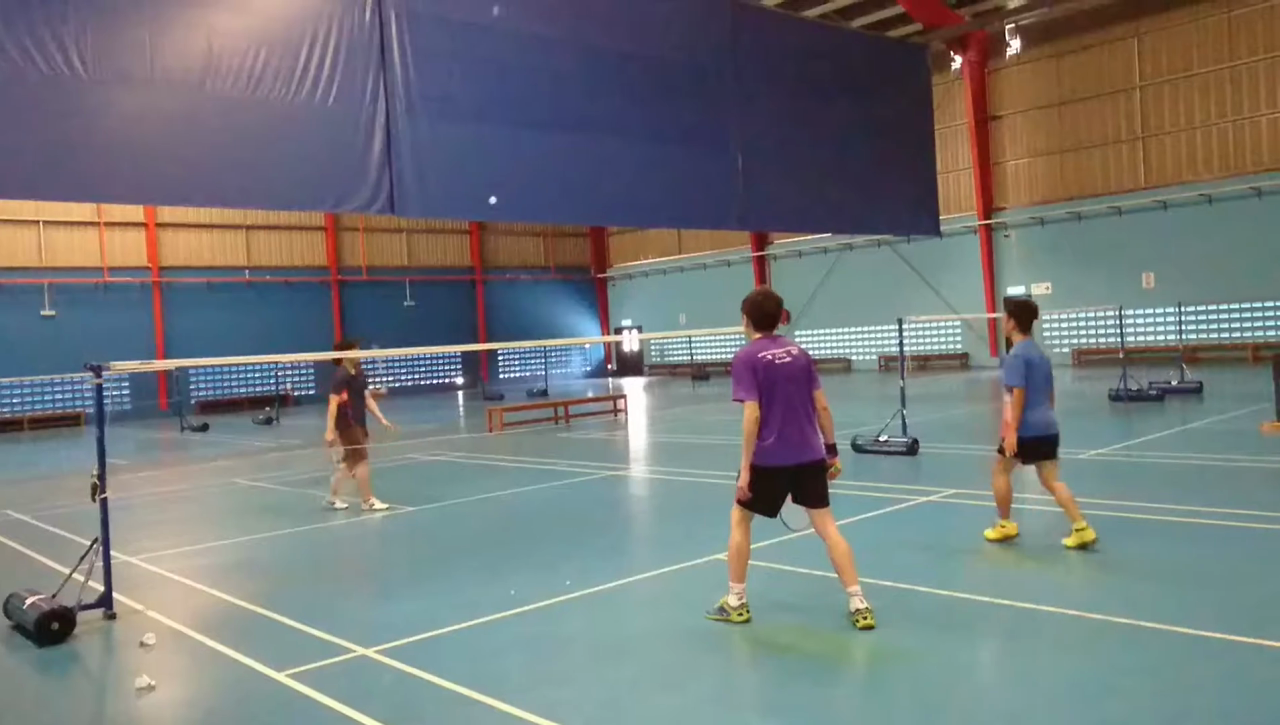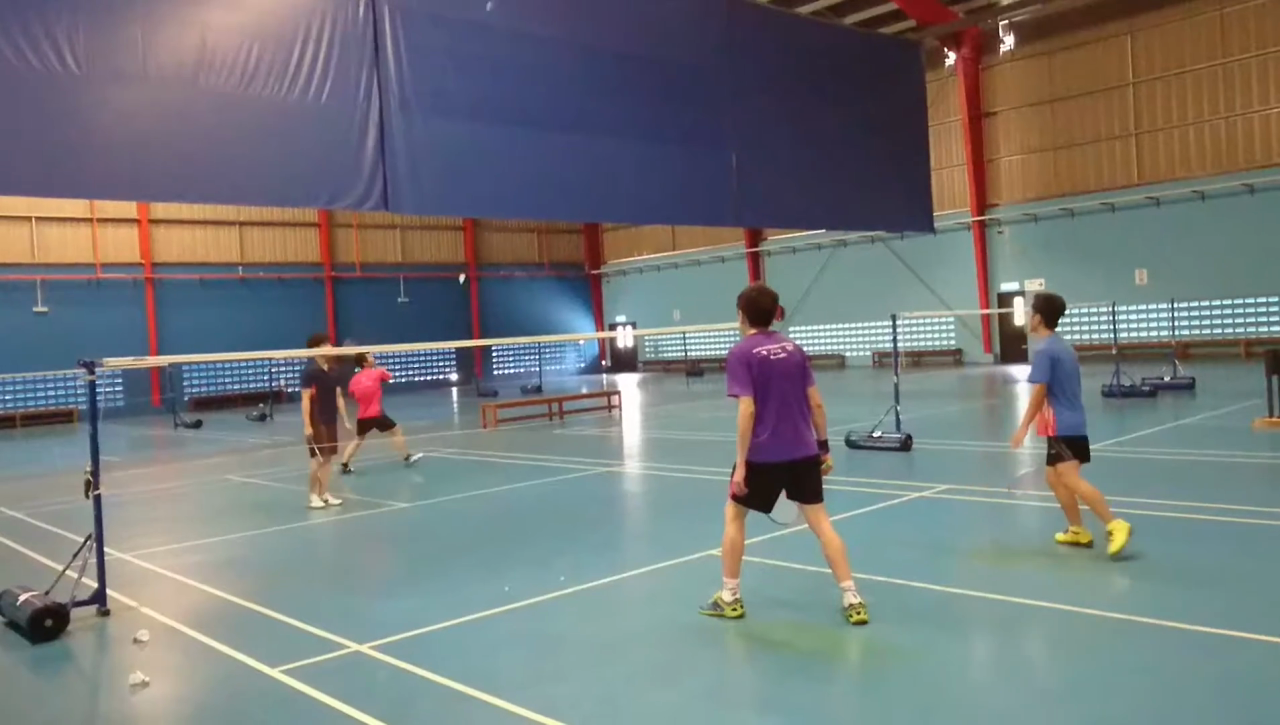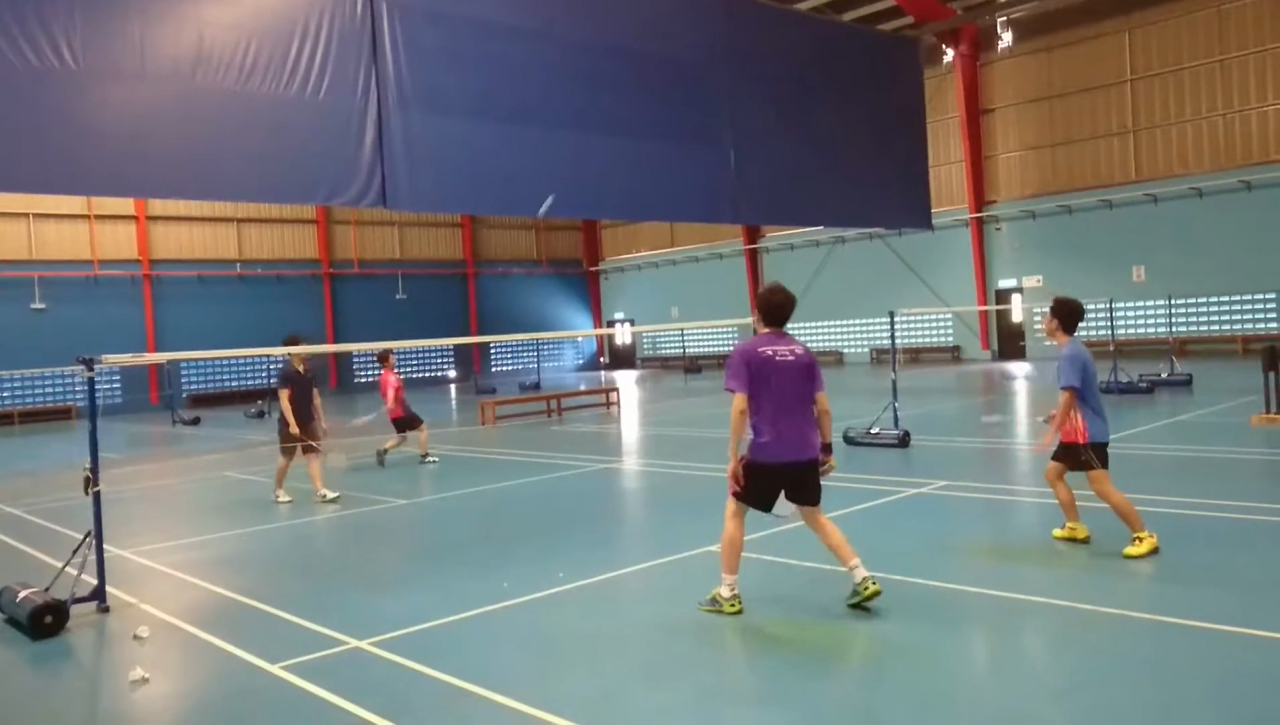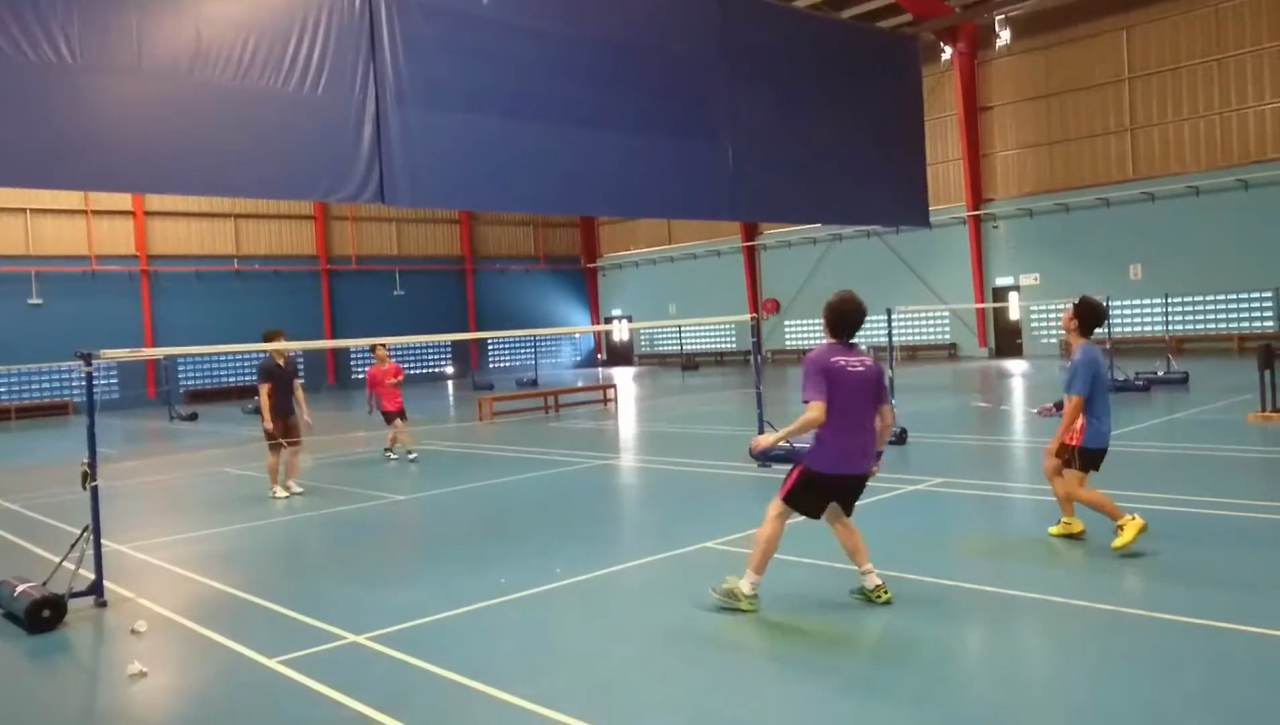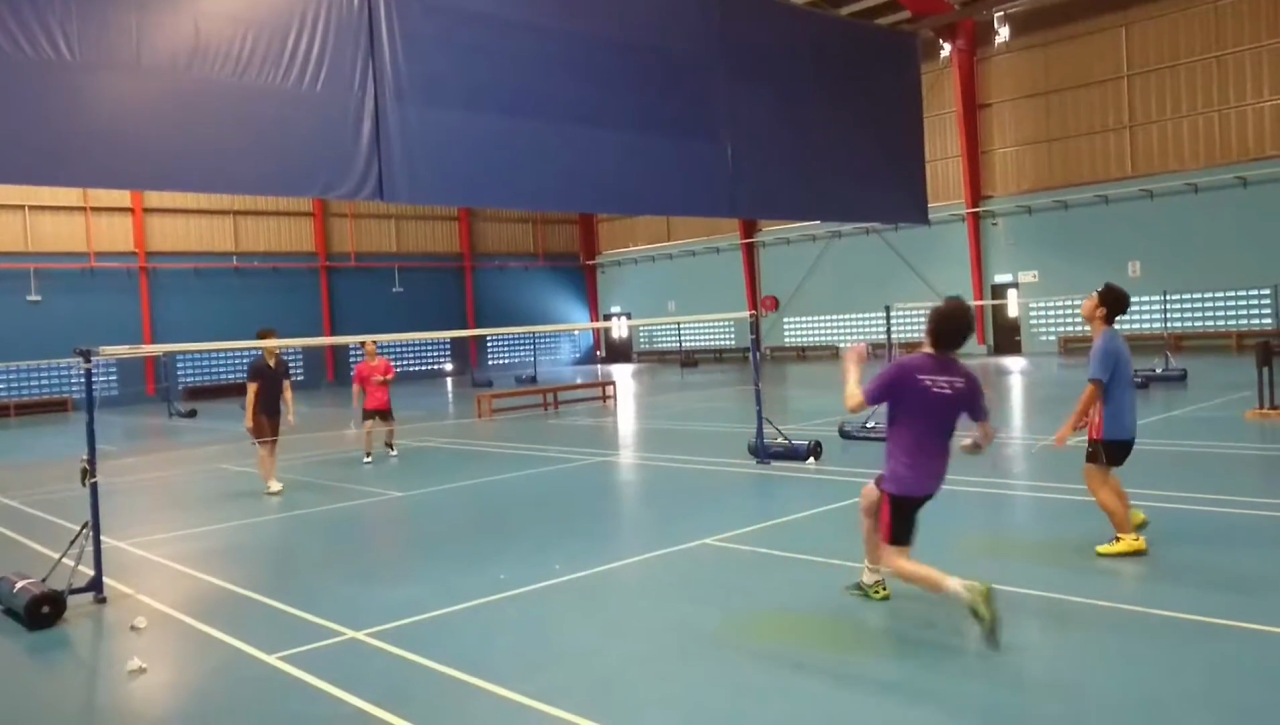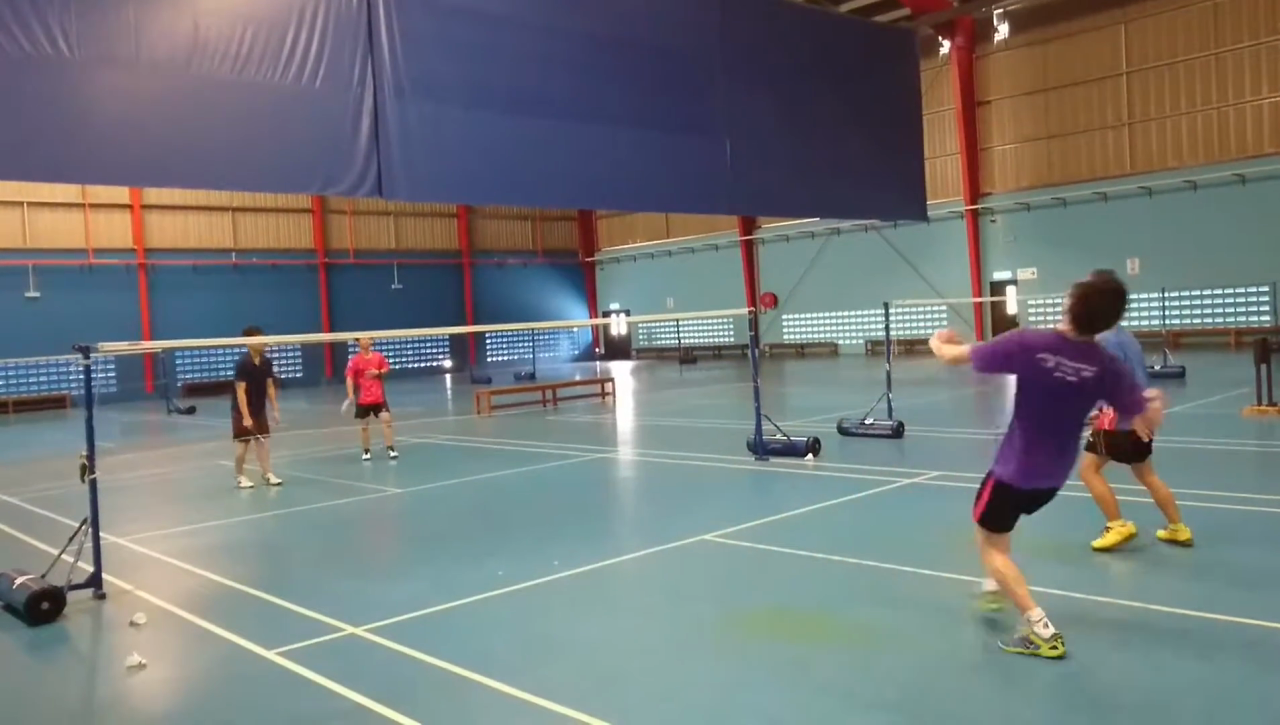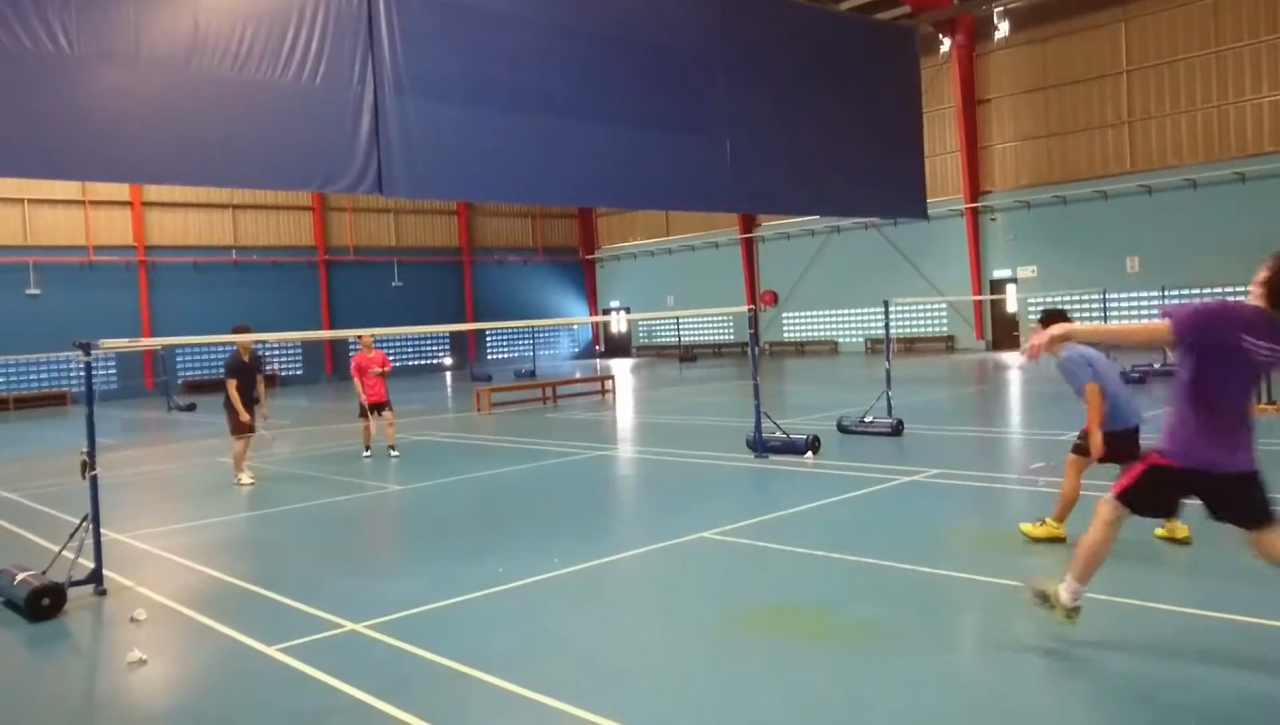
dt=0.3s
person 1, frame 1
left shoulder: (746, 358)
right shoulder: (799, 352)
left elbow: (753, 415)
right elbow: (822, 406)
left wrist: (745, 468)
right wrist: (831, 450)
left hip: (768, 459)
right hip: (810, 456)
left knee: (740, 519)
right knee: (826, 526)
left ankle: (736, 602)
right ankle: (859, 605)
person 1, frame 2
left shoulder: (741, 353)
right shoulder: (794, 349)
left elbow: (747, 411)
right elbow: (816, 404)
left wrist: (741, 464)
right wrist: (823, 447)
left hip: (763, 455)
right hip: (803, 452)
left knee: (734, 515)
right knee: (820, 522)
left ankle: (730, 598)
right ankle: (852, 600)
person 1, frame 3
left shoulder: (745, 352)
right shoulder: (803, 353)
left elbow: (740, 408)
right elbow: (823, 407)
left wrist: (733, 455)
right wrist: (826, 448)
left hip: (766, 453)
right hip: (806, 453)
left knee: (734, 513)
right knee: (814, 516)
left ankle: (727, 593)
right ankle: (863, 577)
person 1, frame 4
left shoulder: (819, 359)
right shoulder: (872, 363)
left elbow: (817, 415)
right elbow: (887, 419)
left wrist: (775, 438)
right wrist: (875, 454)
left hip: (826, 462)
right hip: (858, 464)
left knee: (776, 514)
right knee: (838, 517)
left ankle: (746, 590)
right ankle: (874, 584)
person 1, frame 5
left shoulder: (904, 368)
right shoulder: (966, 378)
left elbow: (854, 404)
right elbow: (987, 434)
left wrist: (852, 363)
right wrist: (976, 443)
left hip: (902, 479)
right hip: (930, 476)
left knee: (894, 560)
right knee: (870, 501)
left ankle: (968, 592)
right ankle: (873, 580)
person 1, frame 6
left shoulder: (1026, 343)
right shoulder: (1106, 365)
left elbow: (955, 357)
right elbow: (1146, 423)
left wrist: (937, 341)
right wrist: (1152, 402)
left hip: (1016, 468)
right hip: (1056, 472)
left knee: (990, 546)
right knee: (998, 504)
left ankle: (1043, 632)
right ankle: (994, 586)
person 1, frame 7
left shoulder: (1221, 314)
left elbow: (1148, 332)
left wrist: (1064, 332)
left hip: (1183, 456)
right hip: (1234, 464)
left knee: (1111, 514)
left ankle: (1067, 595)
person 2, frame 1
left shoulder: (1016, 354)
right shoulder: (1040, 352)
left elbow: (1018, 394)
left wrist: (1011, 431)
left hip: (1024, 427)
right hip: (1046, 426)
left knee: (1000, 470)
right knee: (1050, 479)
left ankle: (1005, 525)
right ankle: (1082, 528)
person 2, frame 2
left shoulder: (1044, 350)
right shoulder: (1064, 347)
left elbow: (1040, 392)
left wrist: (1024, 426)
left hip: (1061, 426)
right hip: (1074, 424)
left knee: (1070, 479)
right knee: (1054, 478)
left ankle: (1116, 526)
right ankle: (1077, 531)
person 2, frame 3
left shoulder: (1069, 354)
right shoulder: (1075, 350)
left elbow: (1068, 396)
left wrist: (1052, 432)
right wrist: (1058, 414)
left hip: (1087, 433)
right hip: (1077, 432)
left knee: (1103, 487)
right knee: (1052, 473)
left ankle: (1144, 536)
right ankle: (1074, 527)
person 2, frame 4
left shoulder: (1083, 358)
right shoulder: (1088, 351)
left elbow: (1077, 403)
left wrist: (1057, 438)
right wrist: (1057, 407)
left hip: (1088, 434)
right hip: (1085, 431)
left knee: (1075, 489)
right knee: (1052, 468)
left ankle: (1127, 521)
right ankle: (1070, 522)
person 2, frame 5
left shoulder: (1104, 345)
right shoulder: (1113, 339)
left elbow: (1092, 390)
left wrist: (1066, 428)
right wrist: (1091, 416)
left hip: (1109, 428)
right hip: (1119, 424)
left knee: (1097, 483)
right knee: (1101, 475)
left ankle: (1130, 538)
right ankle: (1131, 514)
person 2, frame 6
left shoulder: (1107, 340)
right shoulder: (1122, 337)
right wrist: (1103, 411)
left hip: (1120, 420)
left knee: (1088, 469)
right knee: (1146, 475)
left ankle: (1118, 525)
right ankle: (1178, 528)
person 2, frame 7
left shoulder: (1067, 358)
right shoulder: (1080, 351)
left elbow: (1093, 391)
left wrist: (1095, 432)
left hip: (1110, 421)
right hip: (1128, 418)
left knee: (1073, 469)
left ankle: (1054, 526)
right ankle: (1175, 526)
